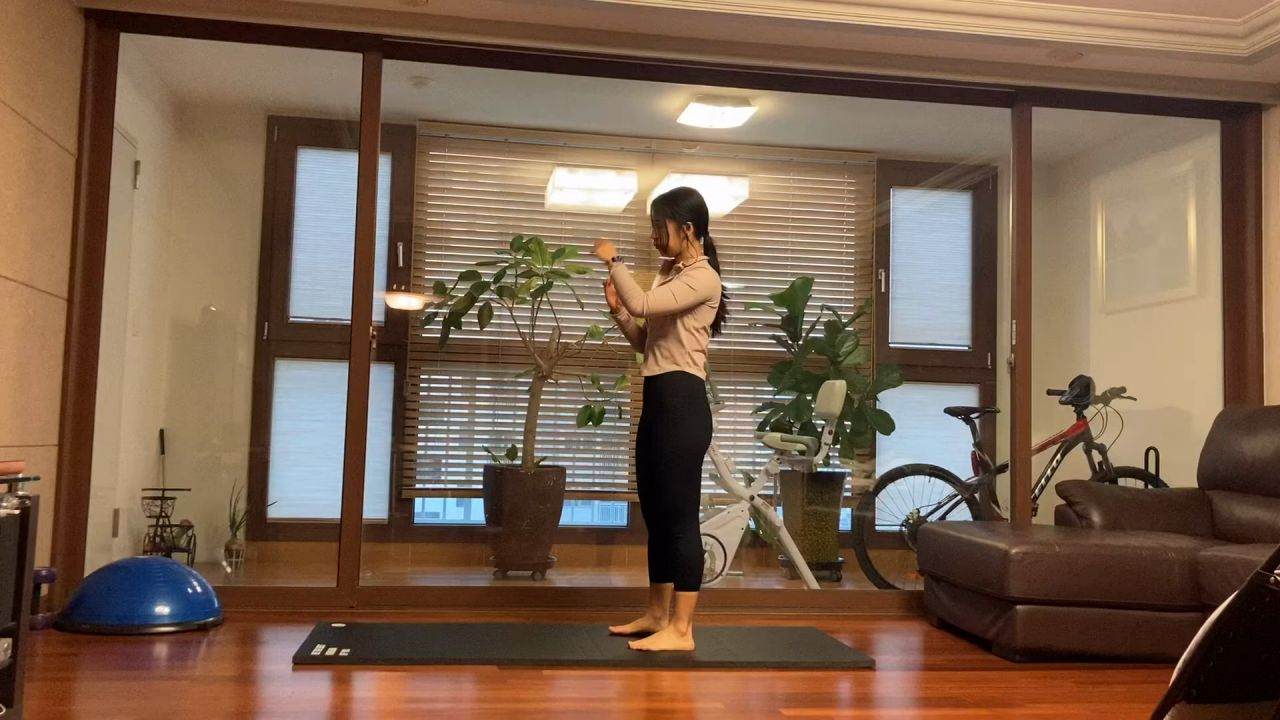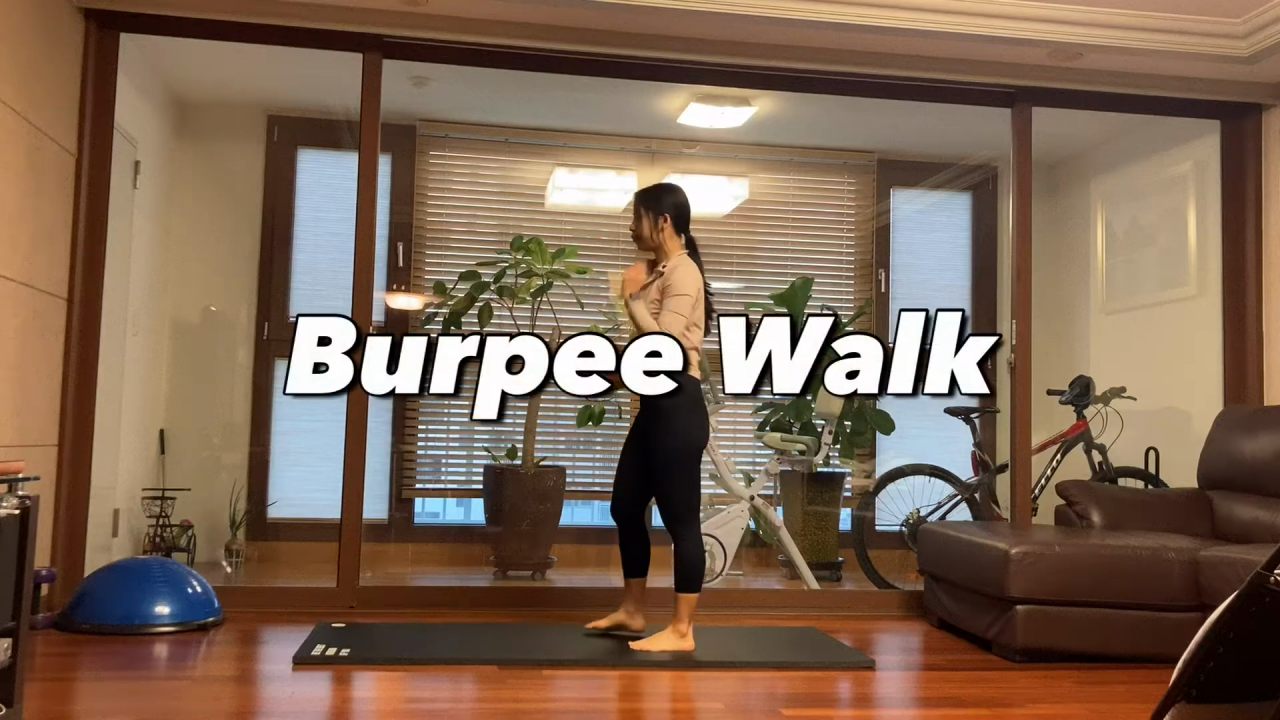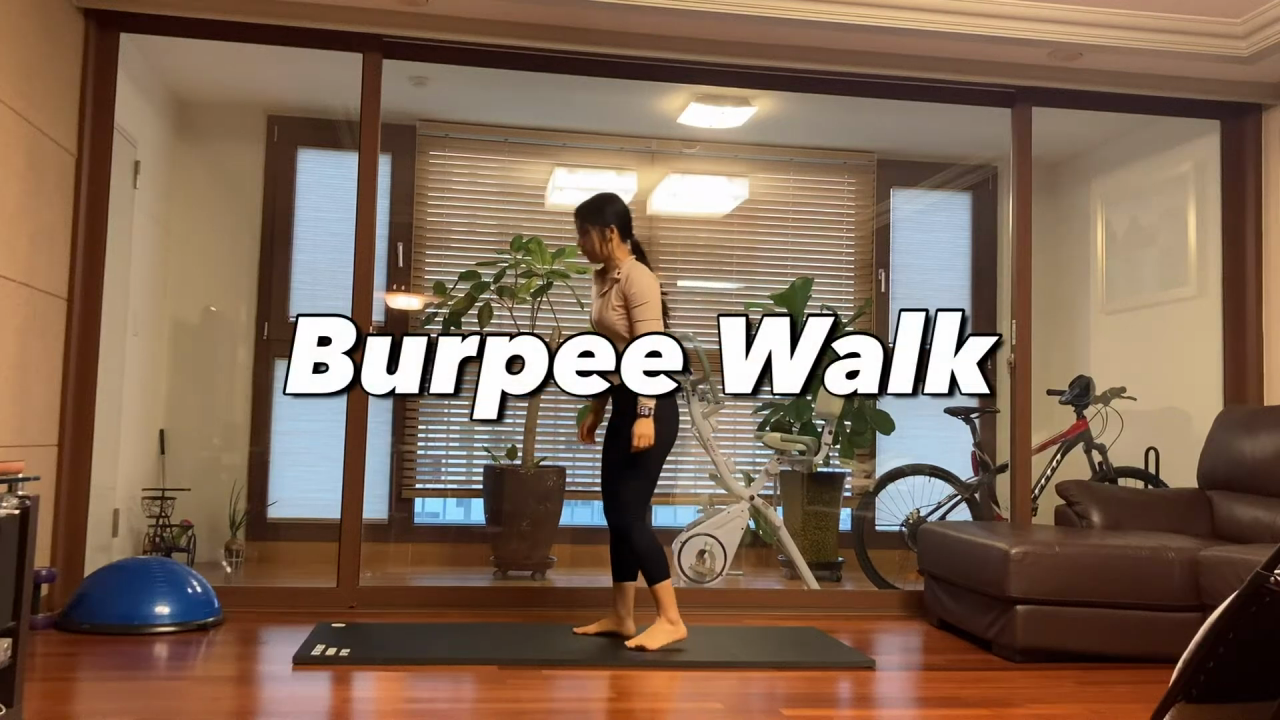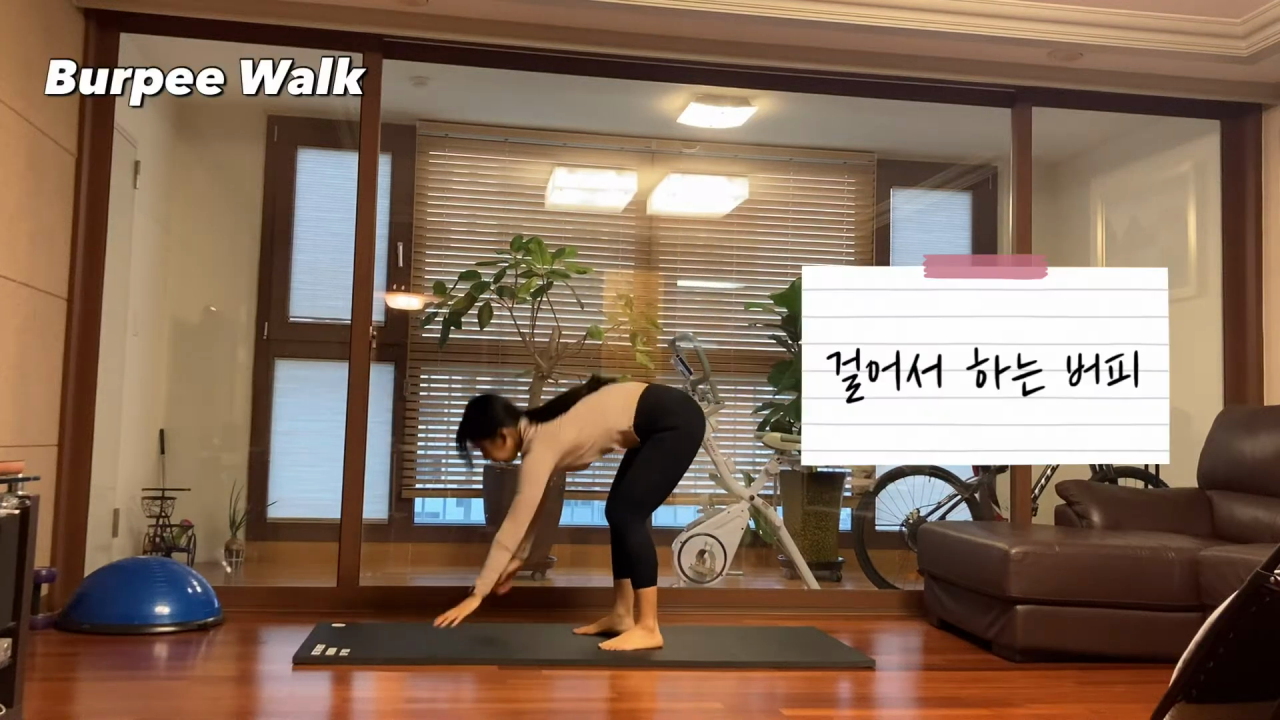
dt=0.7s
person 1, frame 1
left shoulder: (703, 278)
right shoulder: (670, 273)
left elbow: (641, 303)
right elbow: (647, 341)
left wrist: (614, 261)
right wrist: (617, 310)
left hip: (682, 403)
right hip: (658, 402)
left knee: (680, 518)
right knee: (656, 515)
left ankle: (681, 629)
right ankle: (657, 614)
person 1, frame 2
left shoulder: (683, 274)
right shoulder: (658, 273)
left elbow: (665, 341)
left wrist: (632, 297)
left hip: (678, 406)
right hip: (653, 405)
left knee: (680, 519)
right knee: (625, 508)
left ankle: (681, 630)
right ankle: (631, 609)
person 1, frame 3
left shoulder: (637, 279)
right shoulder: (603, 280)
left wrist: (645, 415)
right wrist: (595, 411)
left hip: (649, 407)
right hip: (626, 405)
left knee: (630, 511)
right knee: (617, 512)
left ankle: (671, 620)
right ankle: (621, 616)
person 1, frame 4
left shoulder: (540, 444)
right shoulder: (534, 433)
left elbow: (514, 524)
right elbow: (534, 506)
left wrist: (476, 595)
right wrist: (517, 559)
left hip: (676, 421)
right hip: (658, 422)
left knee: (627, 514)
right knee: (619, 512)
left ankle: (648, 629)
right ankle: (623, 614)
